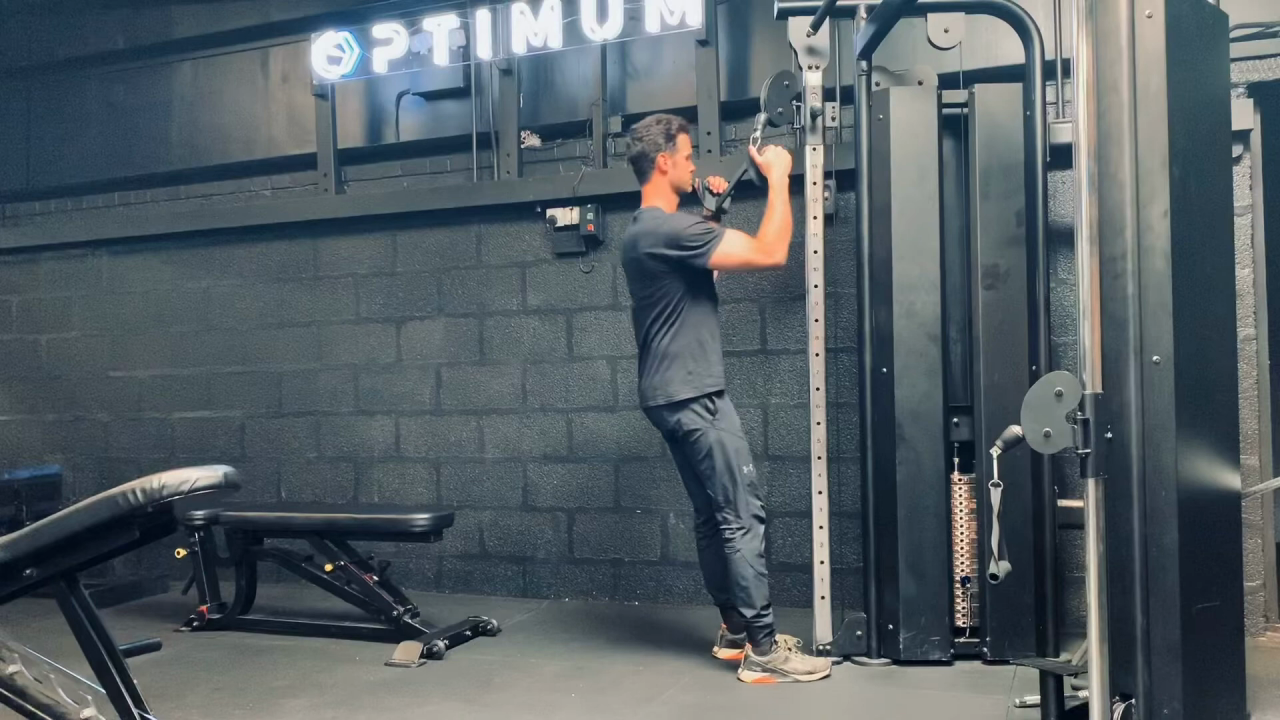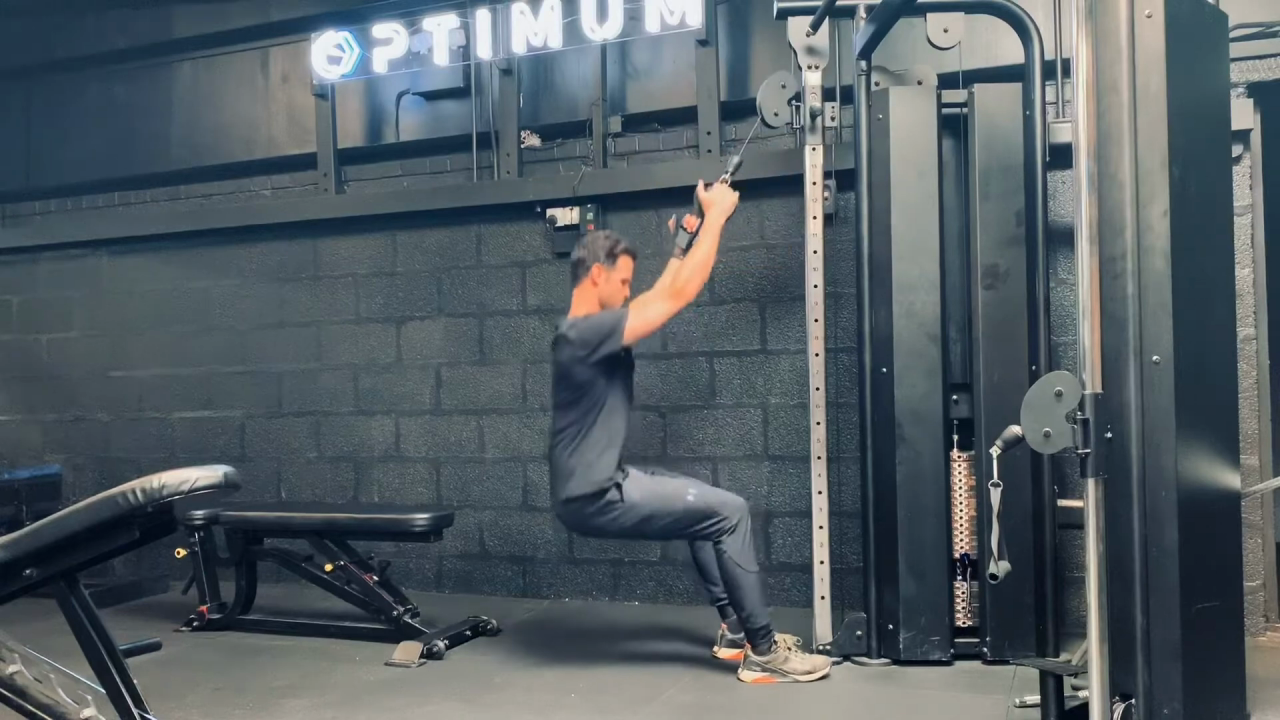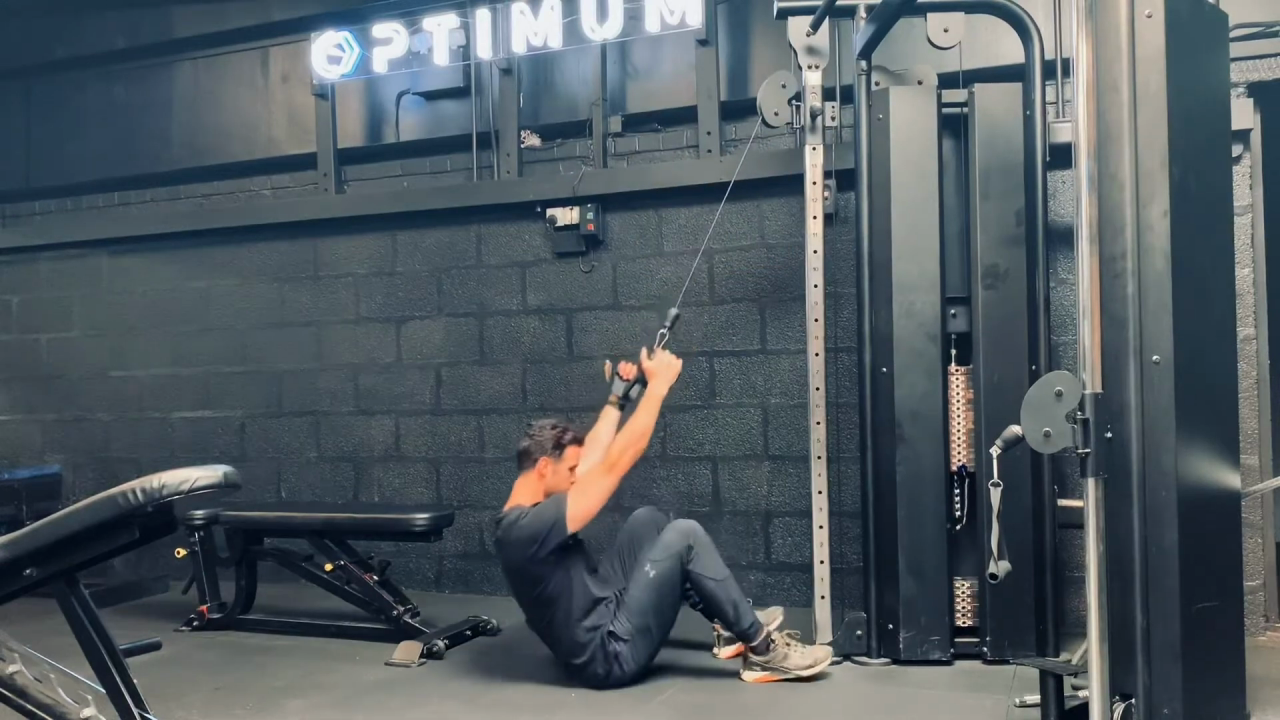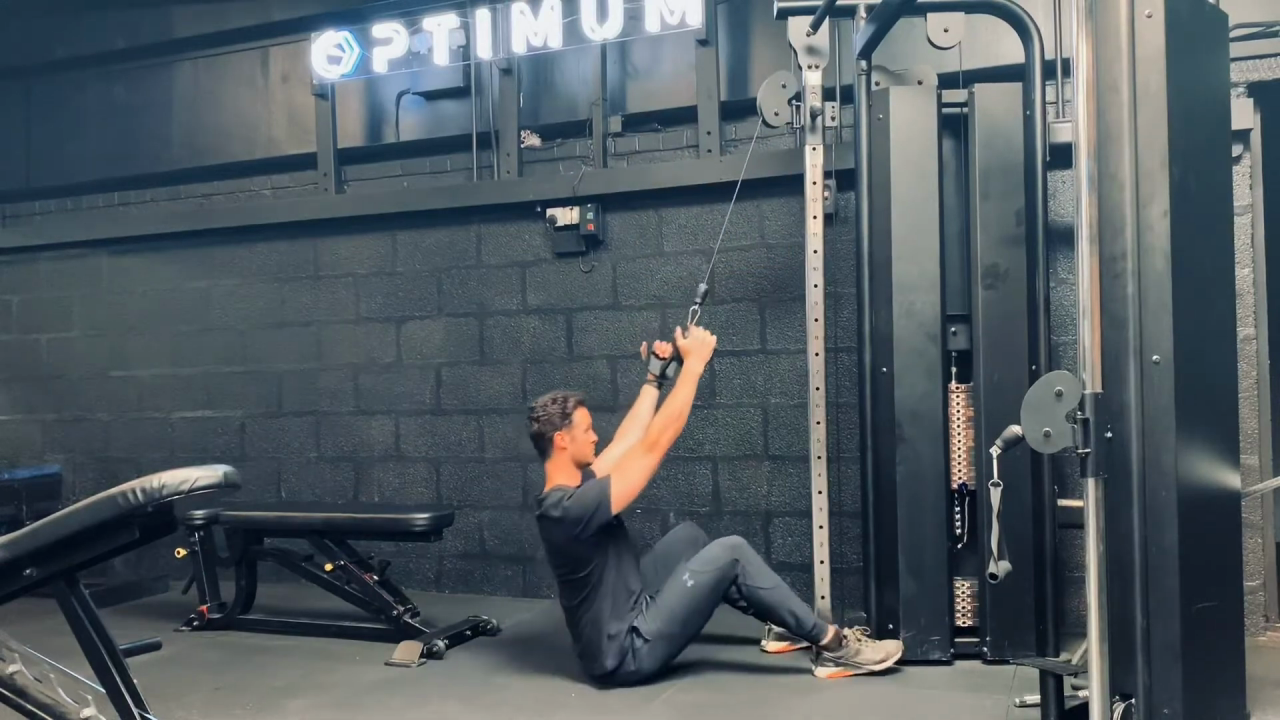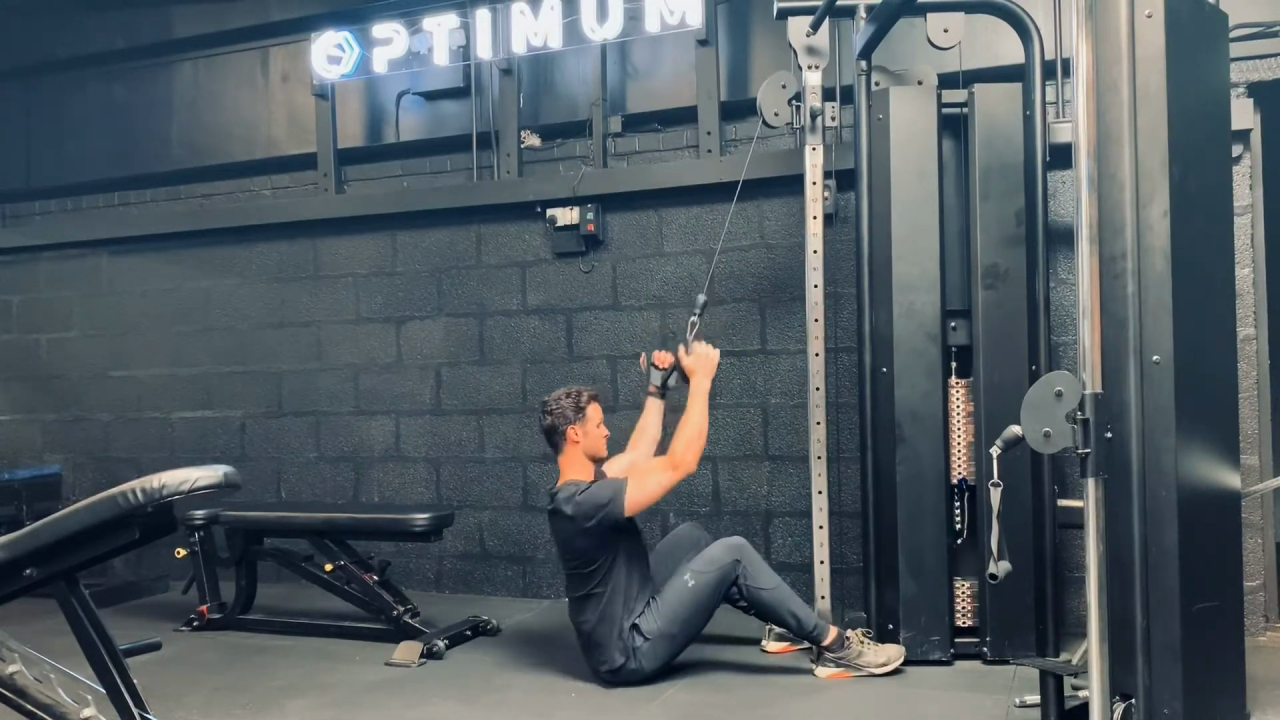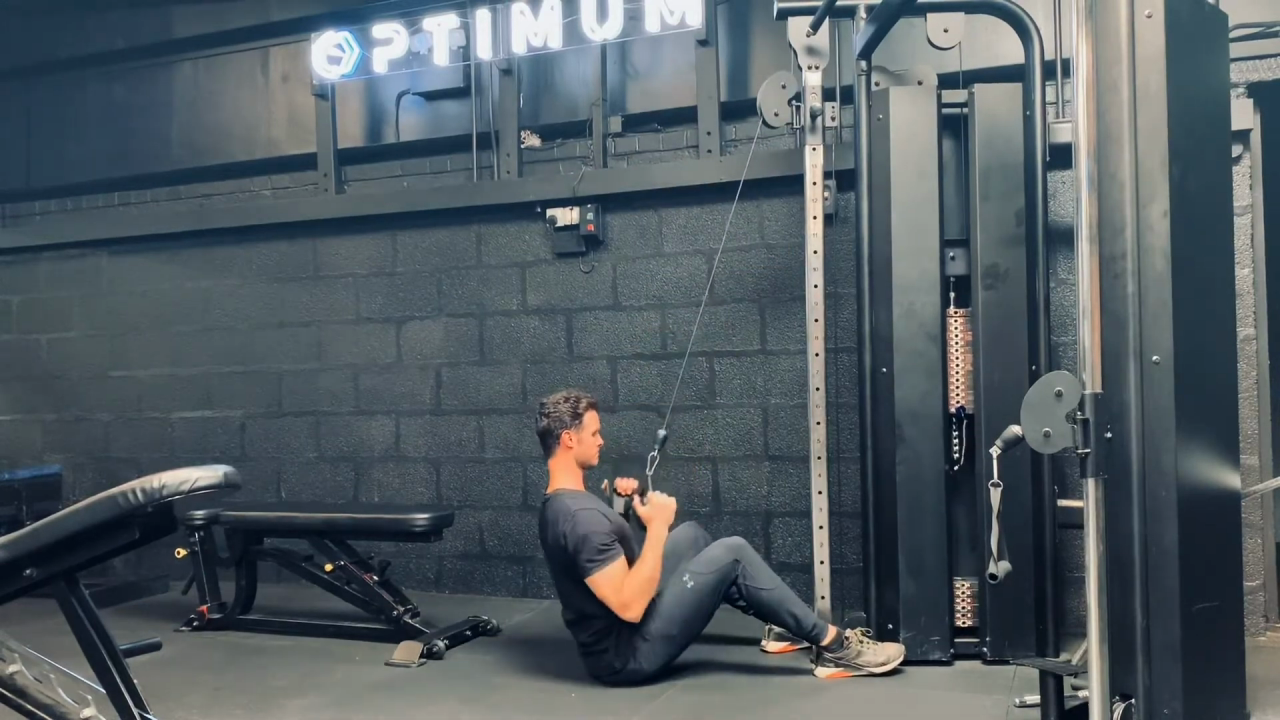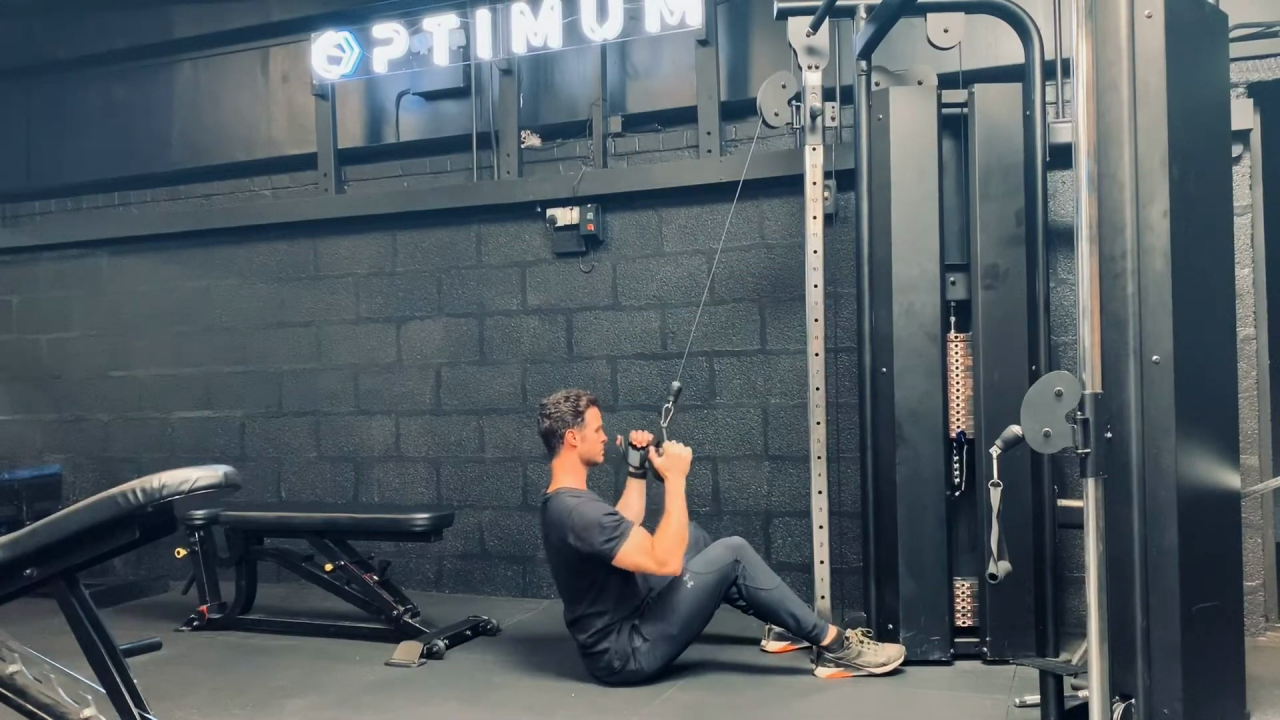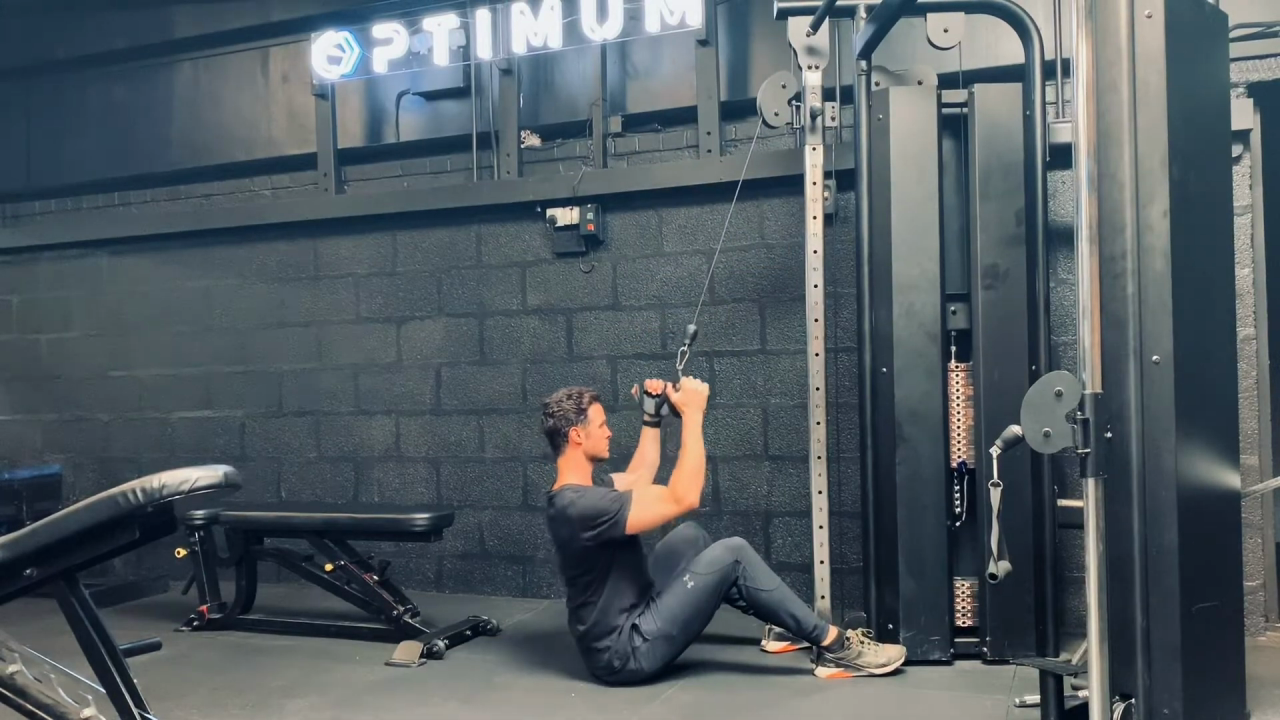
dt=0.7s
person 1, frame 1
left shoulder: (651, 230)
right shoulder: (665, 229)
left elbow: (706, 273)
right elbow: (770, 253)
right wrist: (777, 176)
left hip: (680, 393)
right hip: (689, 395)
left knee: (717, 516)
right knee: (742, 515)
left ankle: (736, 631)
right ankle: (764, 650)
person 1, frame 2
left shoulder: (592, 329)
right shoulder: (585, 333)
left elbow: (662, 298)
right elbow: (678, 296)
left wrist: (683, 245)
right wrist: (716, 217)
left hip: (600, 481)
right hip: (594, 493)
left knee: (702, 508)
right knee: (728, 512)
left ankle: (736, 630)
right ankle: (764, 651)
person 1, frame 3
left shoulder: (527, 514)
right shoulder: (528, 528)
left elbow: (590, 460)
right elbow: (614, 466)
left wrist: (618, 397)
right wrist: (658, 384)
right hip: (610, 653)
left knee: (649, 521)
right knee: (685, 534)
left ankle: (731, 626)
right ankle: (764, 649)
person 1, frame 4
left shoulder: (570, 491)
right shoulder: (572, 509)
left elbow: (629, 442)
right elbow: (654, 444)
left wrist: (655, 377)
right wrist: (694, 362)
right hip: (629, 654)
left knee: (688, 537)
right knee: (730, 552)
left ankle: (781, 624)
right ankle: (832, 647)
person 1, frame 5
left shoulder: (581, 488)
right shoulder: (587, 501)
left elbow: (640, 453)
right elbow: (682, 463)
left wrist: (657, 386)
right wrist: (700, 378)
left hip: (623, 628)
right hip: (628, 654)
left knee: (692, 537)
right knee: (732, 552)
left ankle: (782, 625)
right ankle: (833, 647)
person 1, frame 6
left shoulder: (561, 504)
right shoulder: (578, 516)
right elbow: (630, 607)
left wrist: (623, 510)
right wrist: (657, 526)
left hip: (615, 635)
right hip: (626, 653)
left knee: (691, 535)
right knee: (731, 553)
left ankle: (782, 625)
right ankle: (833, 647)
person 1, frame 7
left shoulder: (564, 501)
right shoulder: (579, 512)
left elbow: (626, 528)
right elbow: (667, 562)
right wrist: (675, 477)
left hip: (621, 622)
right hip: (625, 652)
left knee: (693, 537)
right knee: (732, 552)
left ankle: (783, 625)
right ankle: (834, 646)
person 1, frame 8
left shoulder: (578, 490)
right shoulder: (582, 506)
left elbow: (639, 478)
right elbow: (684, 498)
left wrist: (653, 416)
right wrist: (692, 414)
left hip: (626, 618)
right hip: (626, 652)
left knee: (691, 536)
right knee: (732, 553)
left ankle: (784, 625)
right ankle: (834, 646)
